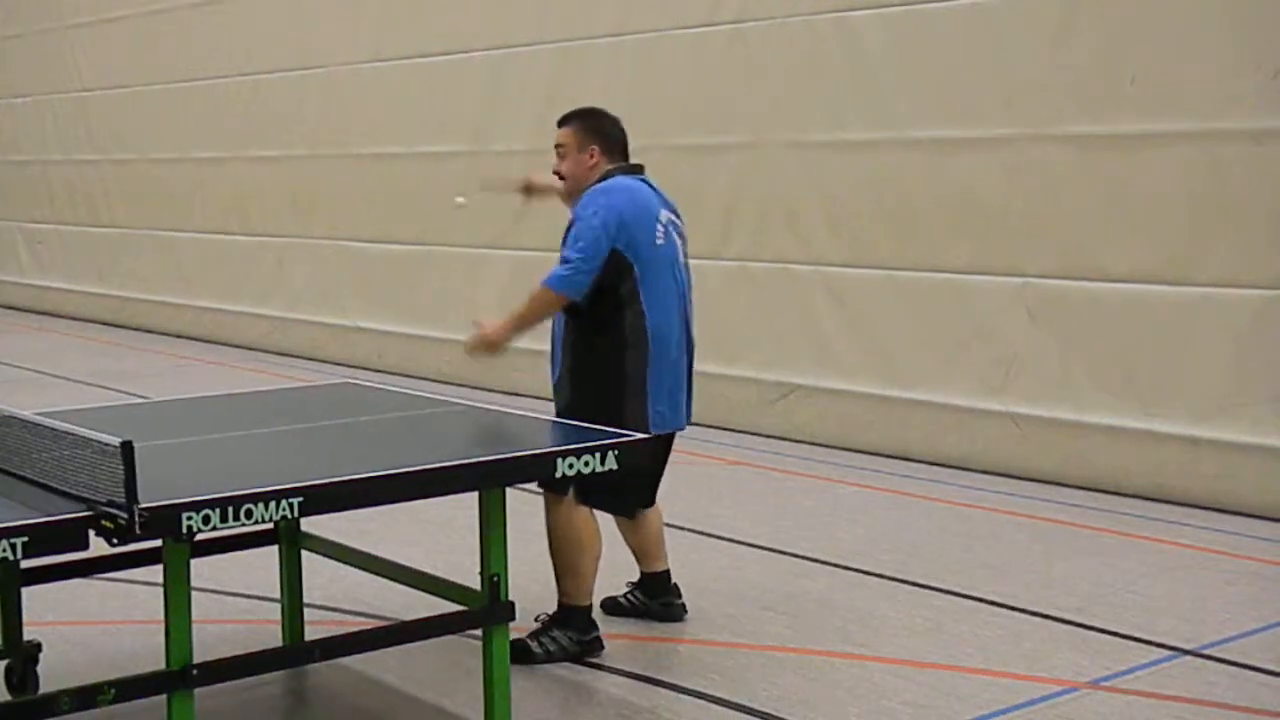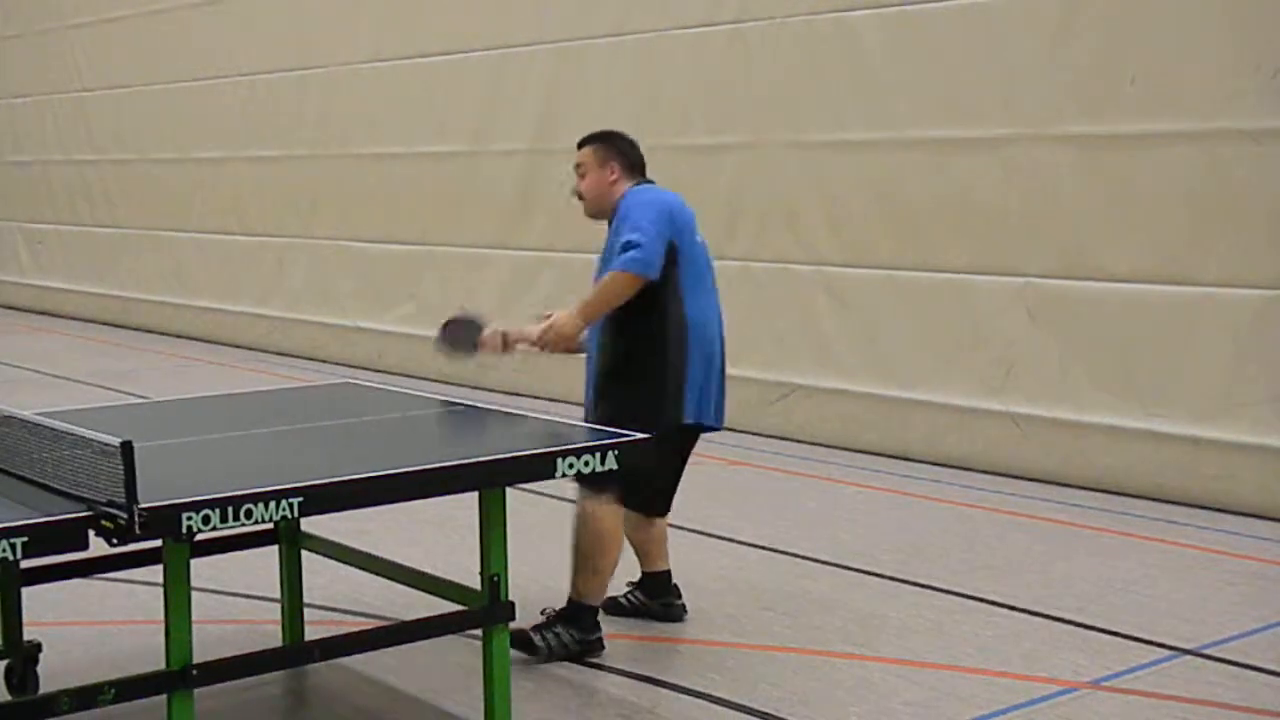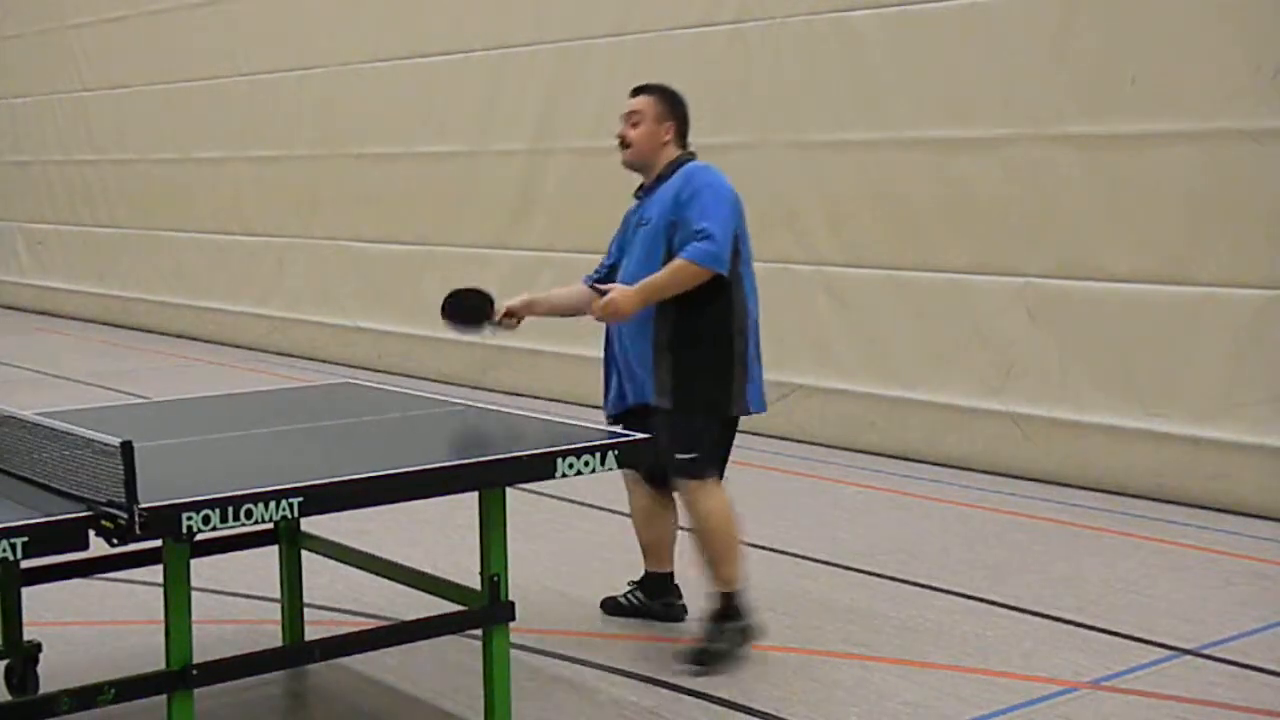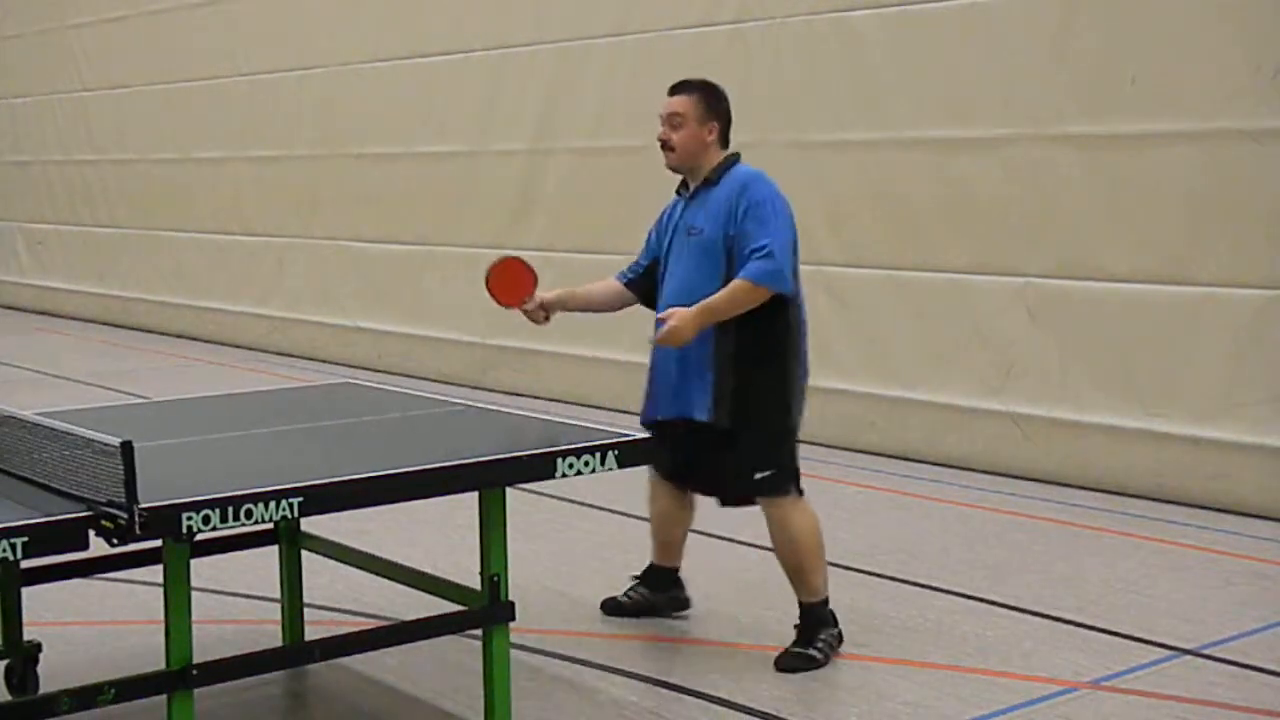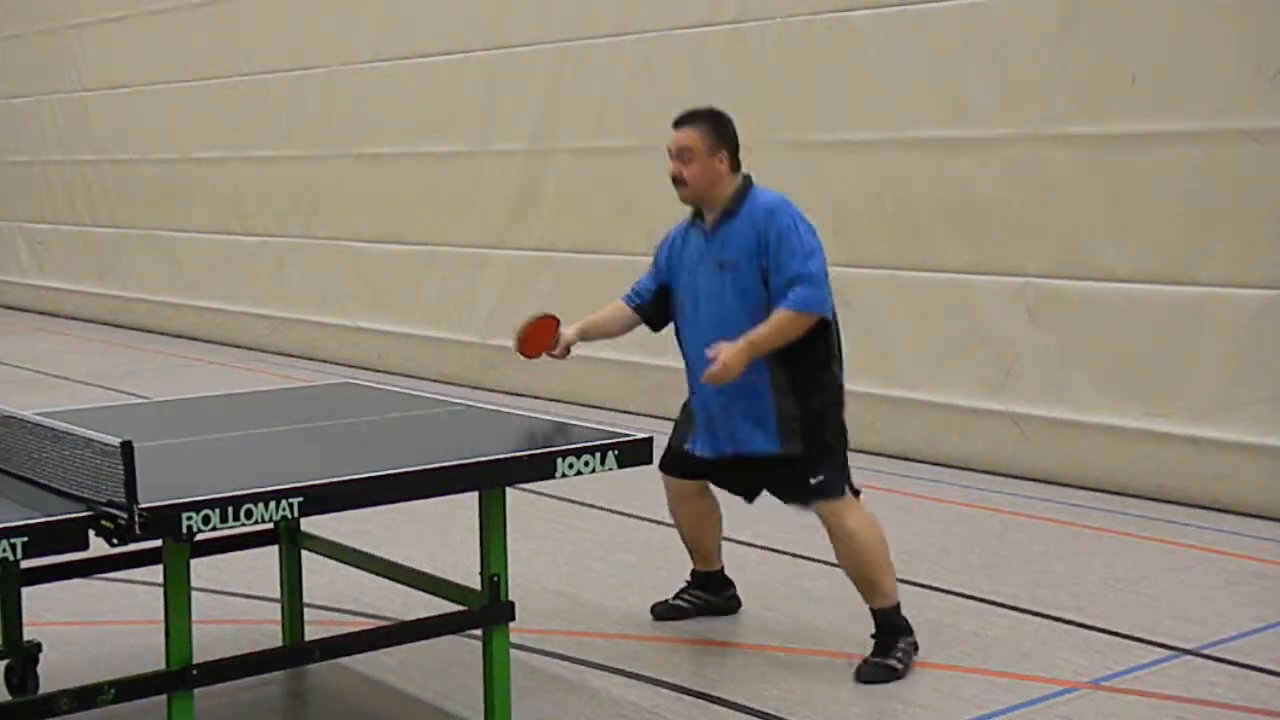
dt=0.3s
person 1, frame 1
left shoulder: (606, 198)
right shoulder: (646, 201)
left elbow: (568, 283)
left wrist: (507, 328)
right wrist: (549, 192)
left hip: (616, 384)
right hip: (652, 382)
left knee: (566, 491)
right knee: (624, 489)
left ankle: (574, 623)
right ankle: (658, 590)
person 1, frame 2
left shoulder: (643, 204)
right shoulder: (647, 212)
left elbow: (635, 267)
right elbow: (612, 323)
left wrist: (577, 316)
right wrist: (540, 332)
left hip: (652, 382)
right hip: (665, 382)
left knee: (600, 490)
right knee: (632, 490)
left ankle: (579, 621)
right ankle: (658, 588)
person 1, frame 3
left shoulder: (700, 183)
right shoulder: (644, 203)
left elbow: (707, 256)
right elbow: (599, 288)
left wrist: (638, 295)
right wrist: (530, 305)
left hip: (698, 368)
right hip: (646, 373)
left knee: (695, 482)
right knee: (644, 475)
left ankle: (731, 612)
right ankle: (658, 587)
person 1, frame 4
left shoulder: (751, 191)
right shoulder: (677, 209)
left elbow: (768, 273)
right elbow: (634, 285)
left wrist: (698, 316)
right wrist: (559, 299)
left hip: (750, 379)
right hip: (688, 381)
left knee: (777, 494)
right knee: (667, 476)
left ankle: (819, 620)
right ankle: (662, 582)
person 1, frame 5
left shoulder: (775, 216)
right shoulder: (680, 240)
left elbow: (808, 301)
right elbow: (639, 305)
left wrist: (744, 350)
right wrist: (577, 331)
left hip: (794, 395)
right hip: (717, 401)
left knee: (833, 503)
right knee: (680, 477)
left ankle: (894, 631)
right ankle: (712, 584)
